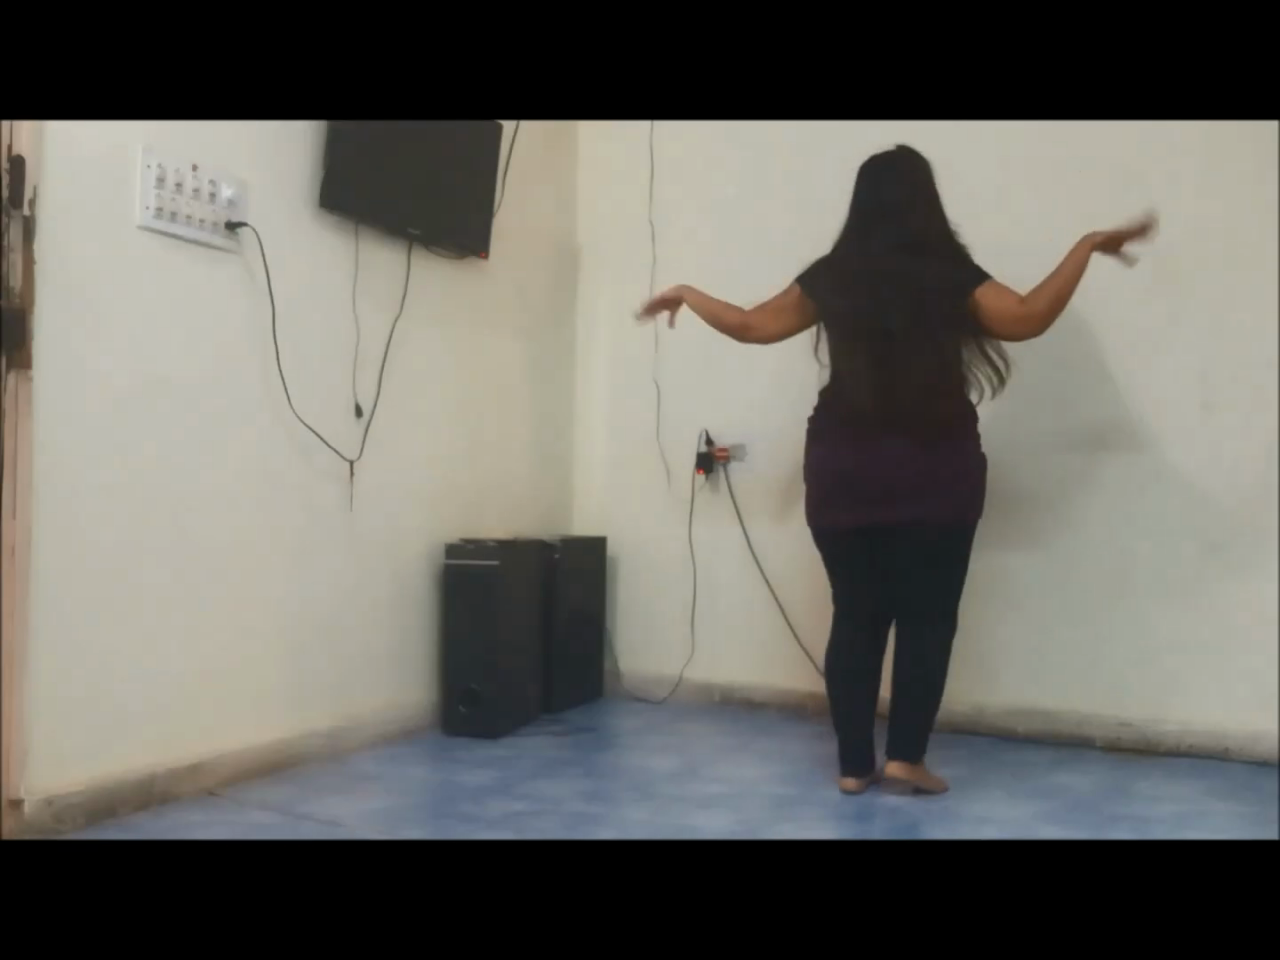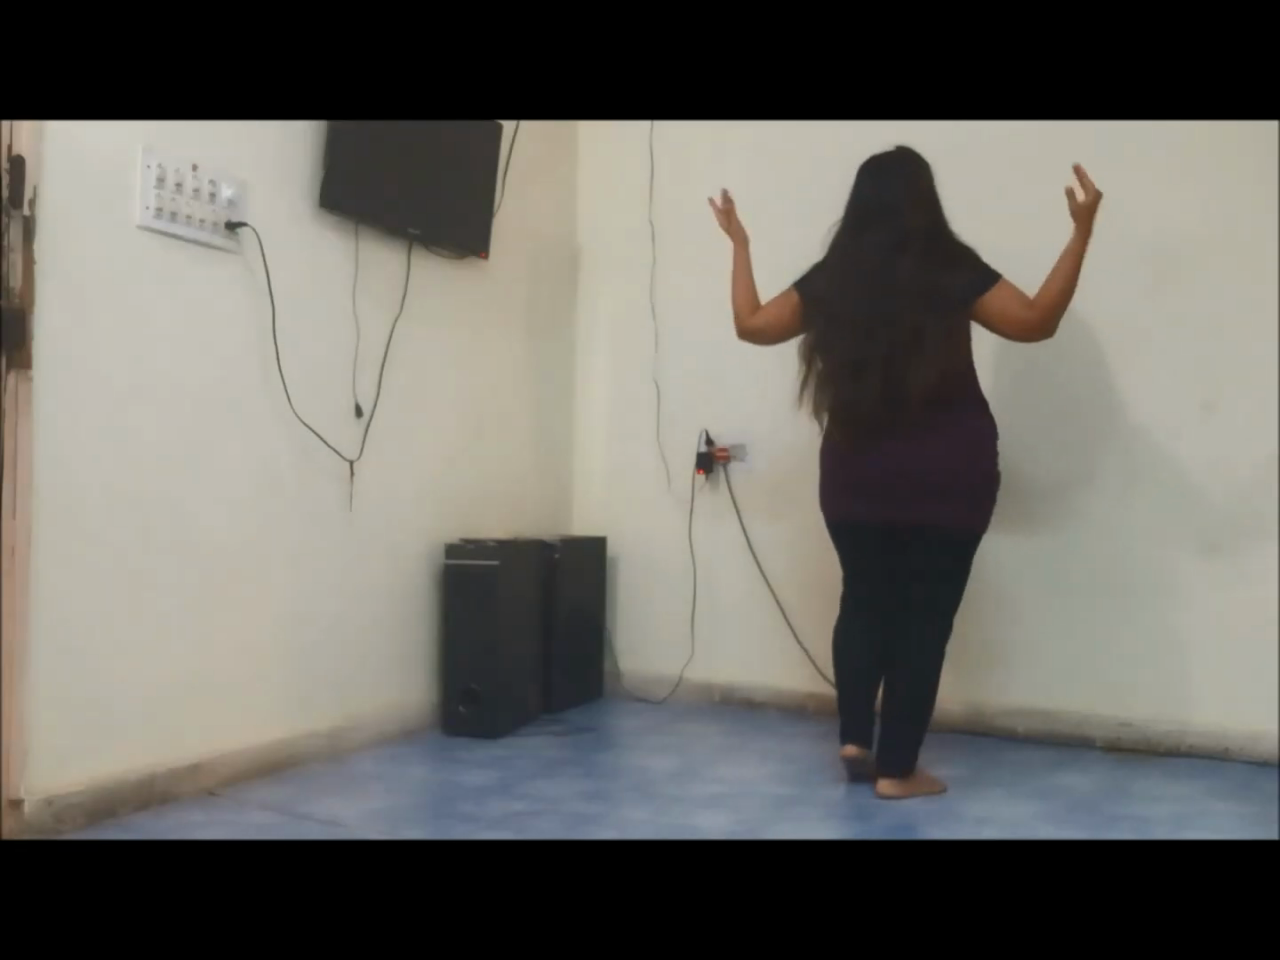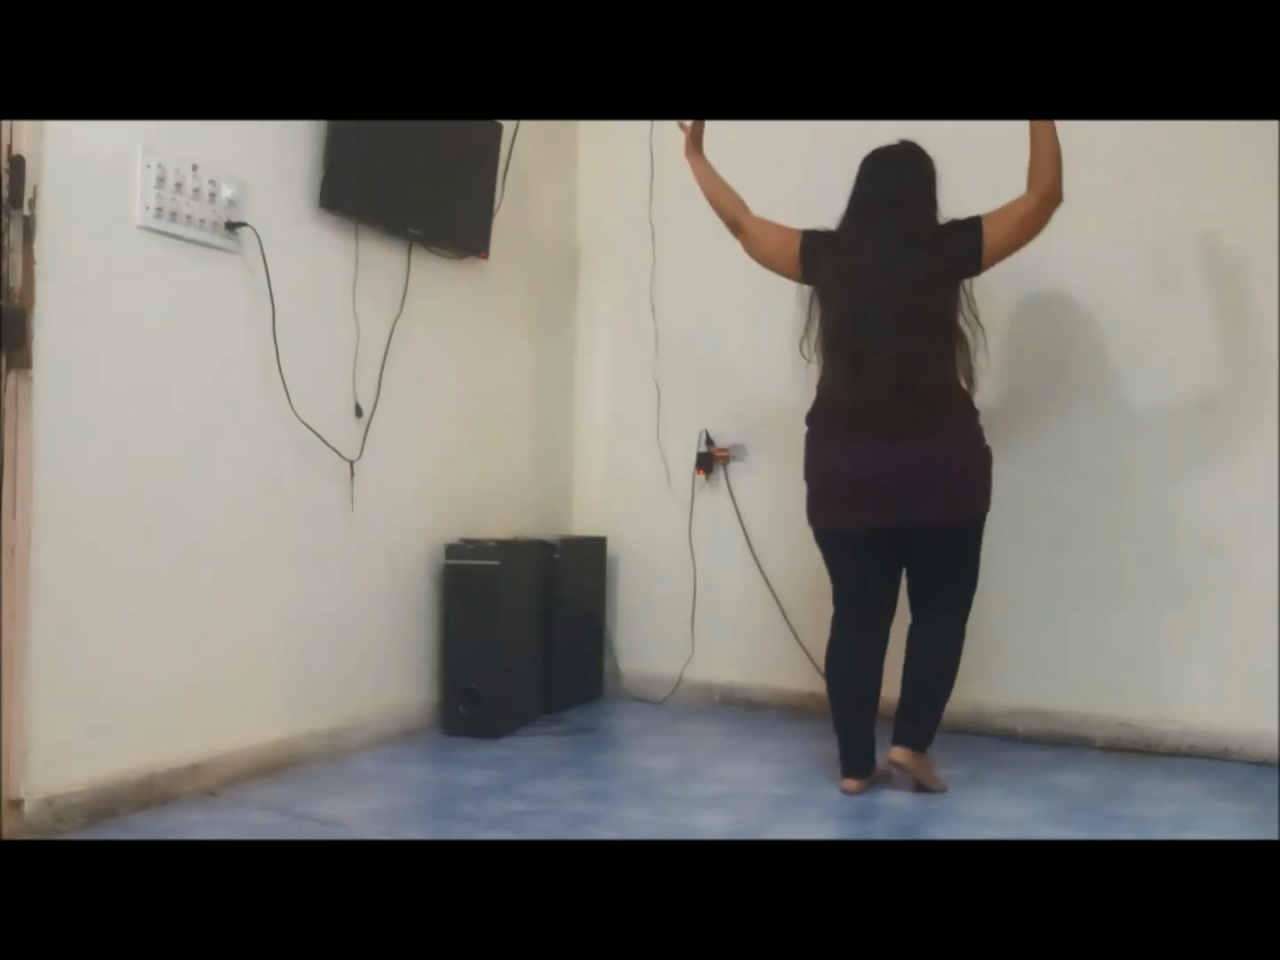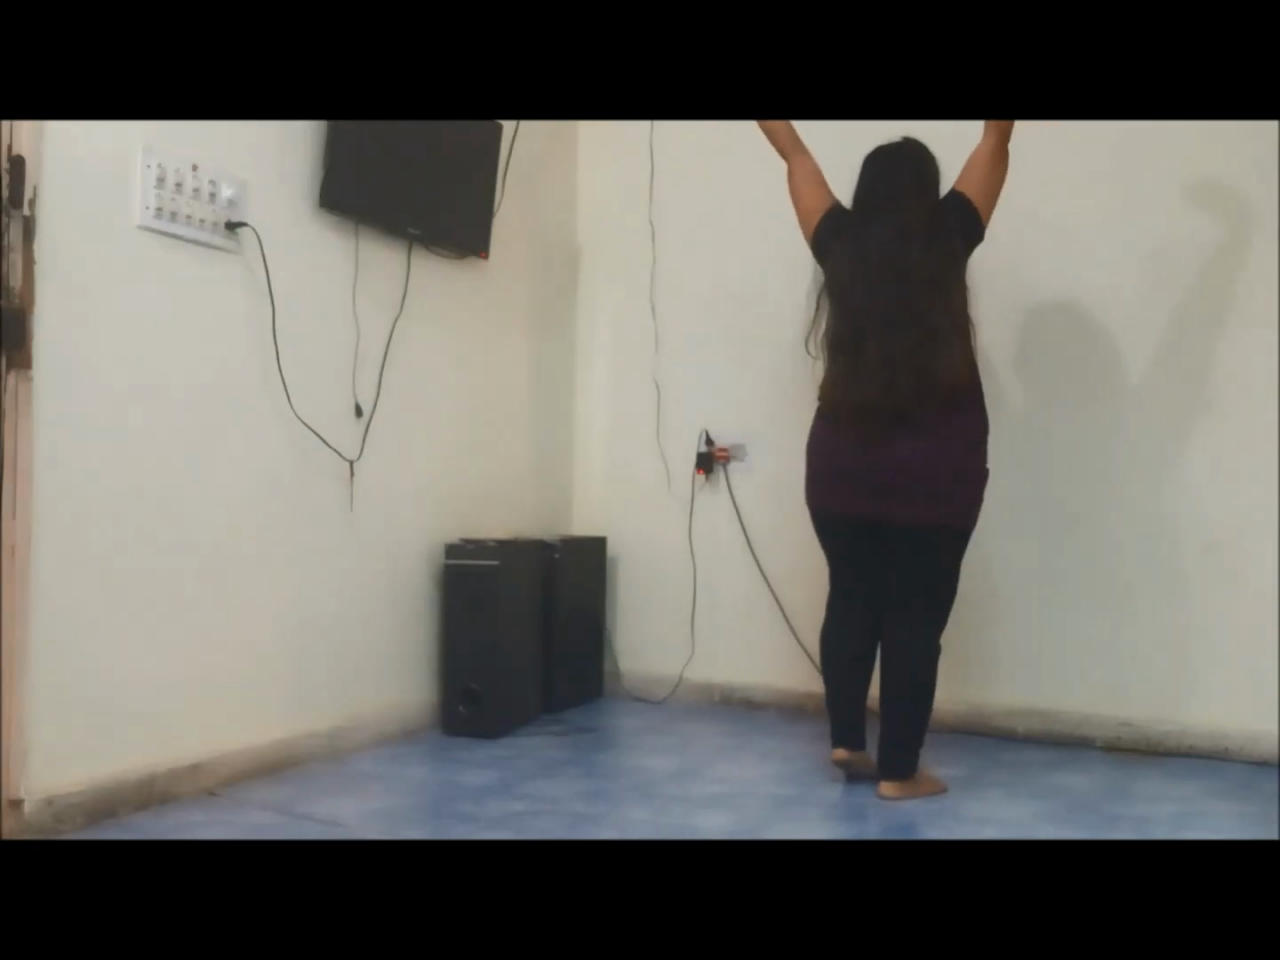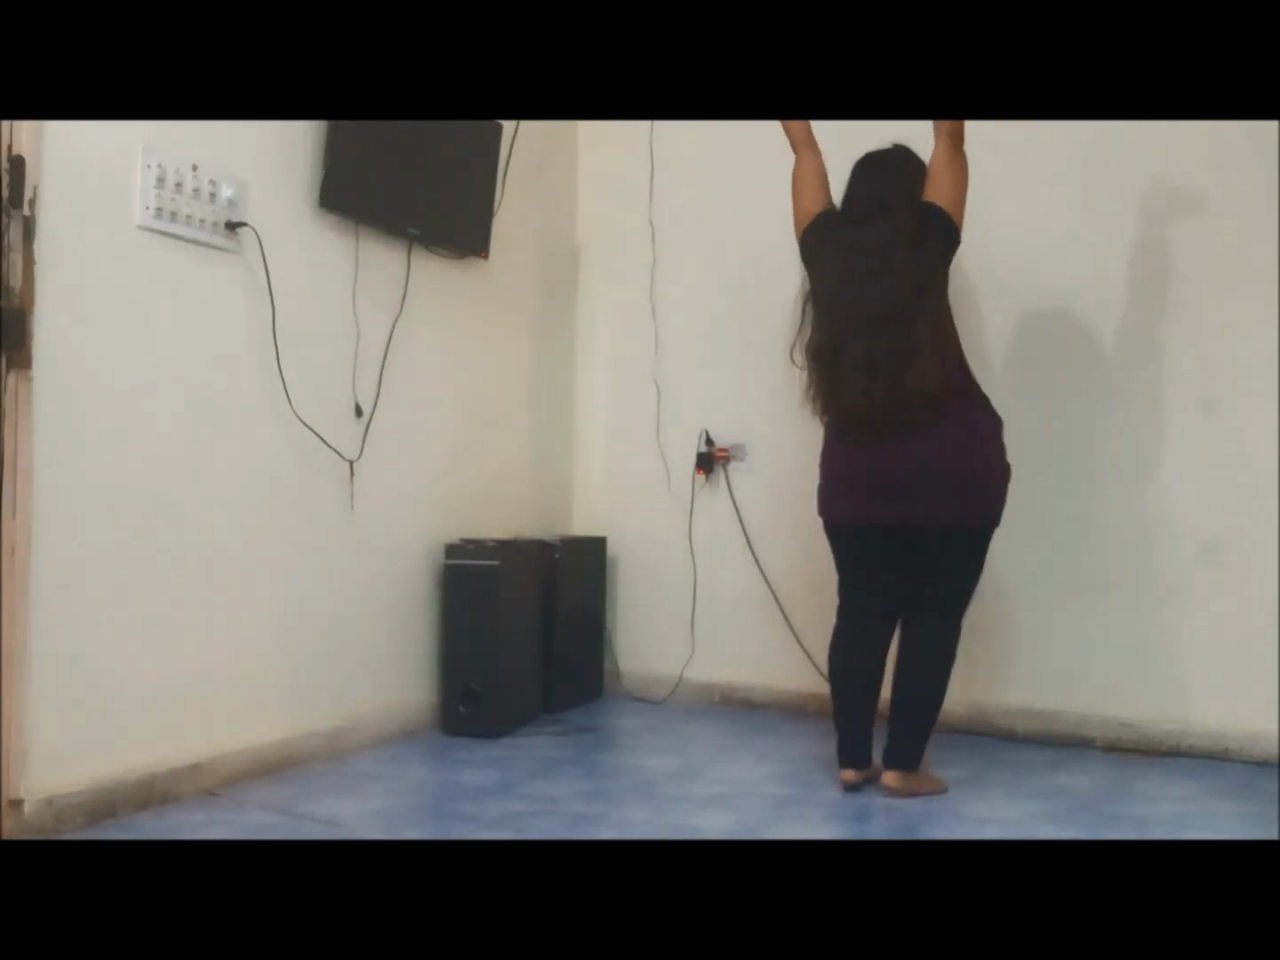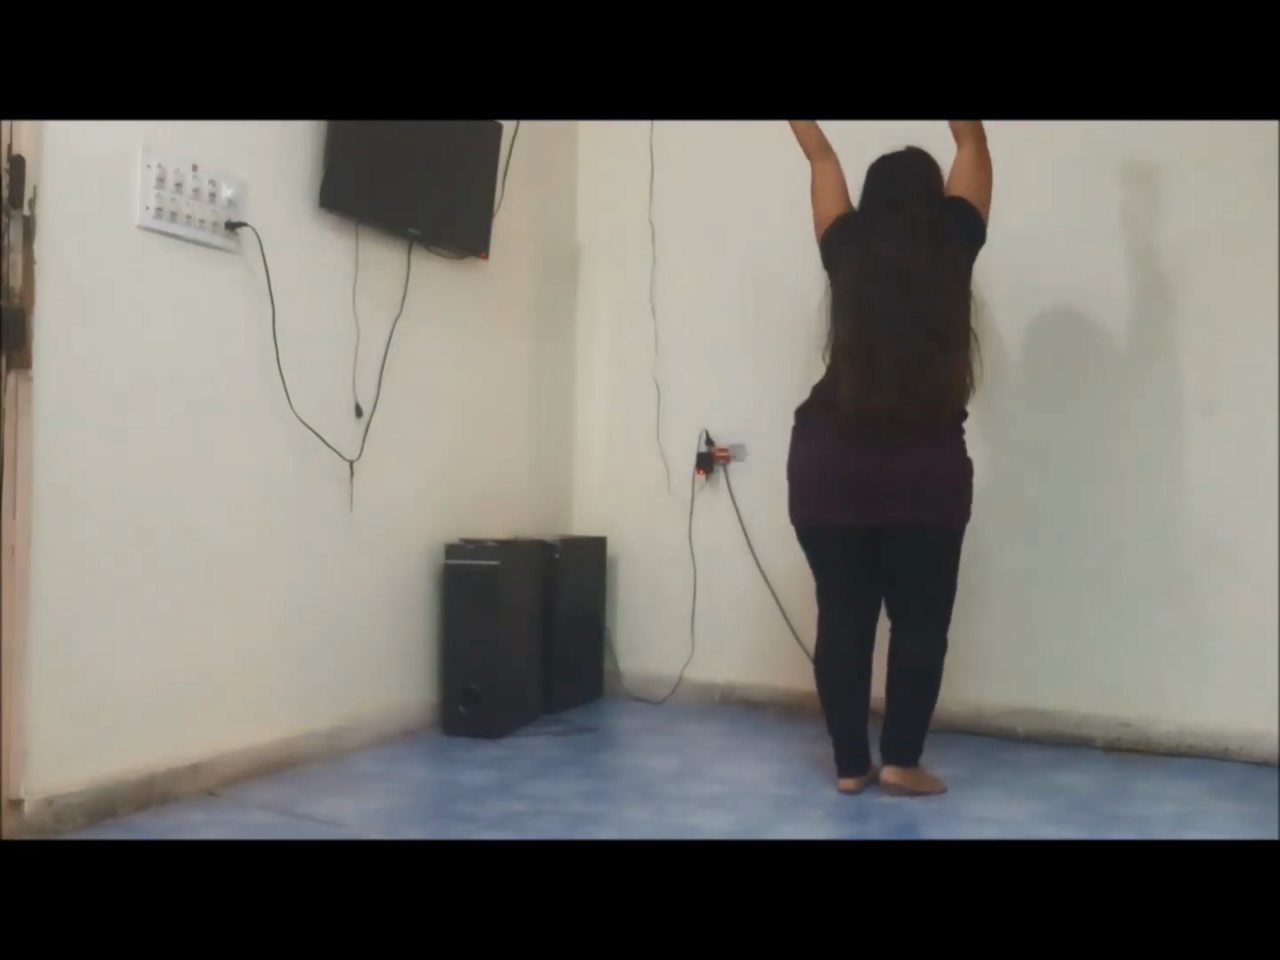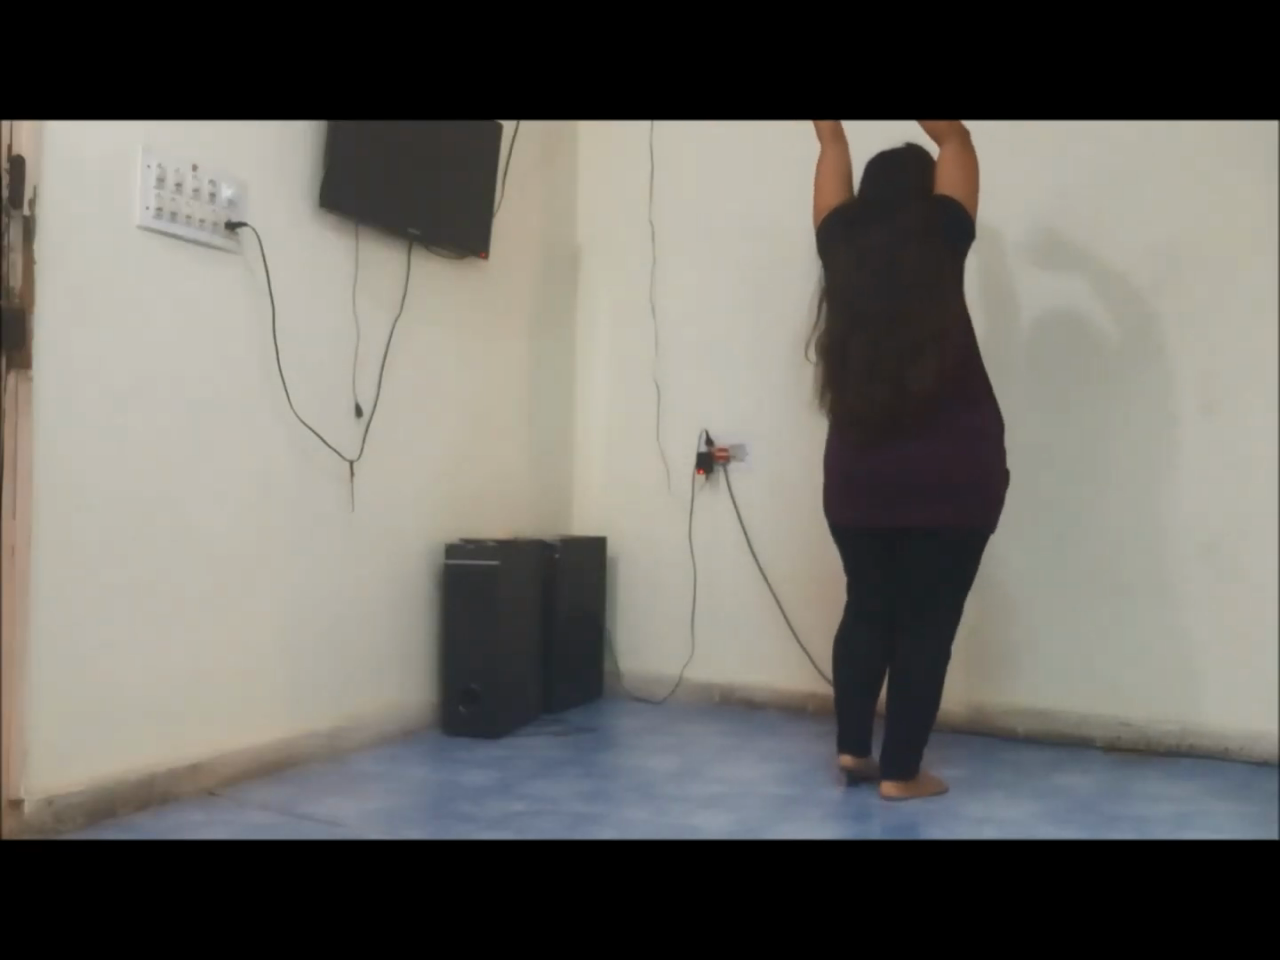
dt=0.7s
person 1, frame 1
left shoulder: (833, 276)
right shoulder: (947, 273)
left elbow: (753, 327)
right elbow: (1027, 319)
left wrist: (682, 294)
right wrist: (1089, 247)
left hip: (843, 472)
right hip: (935, 471)
left knee: (856, 617)
right knee: (927, 617)
left ankle: (854, 764)
right ankle: (905, 756)
person 1, frame 2
left shoulder: (832, 279)
right shoulder: (949, 270)
left elbow: (752, 325)
right elbow: (1036, 321)
left wrist: (738, 242)
right wrist: (1081, 233)
left hip: (855, 468)
right hip: (944, 472)
left knee: (864, 604)
right knee: (924, 617)
left ankle: (854, 739)
right ankle: (896, 767)
person 1, frame 3
left shoulder: (828, 258)
right shoulder: (946, 254)
left elbow: (740, 220)
right elbow: (1044, 195)
left wrist: (696, 152)
right wrist: (1041, 129)
left hip: (845, 468)
right hip: (941, 466)
left knee: (857, 617)
right knee: (940, 611)
left ankle: (855, 764)
right ankle: (910, 744)
person 1, frame 4
left shoulder: (840, 244)
right shoulder: (946, 239)
left elbow: (793, 153)
right elbow: (996, 140)
left hip: (842, 459)
right hip: (933, 467)
left knee: (851, 602)
right knee: (915, 618)
left ankle: (846, 742)
right ankle: (899, 769)
person 1, frame 5
left shoulder: (826, 250)
right shoulder: (926, 246)
left elbow: (804, 150)
right elbow: (949, 146)
left hip: (855, 471)
right hip: (951, 469)
left knee: (861, 614)
right knee: (933, 618)
left ankle: (853, 758)
right ankle: (902, 763)
person 1, frame 6
left shoulder: (846, 247)
right shoulder: (951, 246)
left elbow: (822, 159)
right elbow: (972, 146)
left wrist: (807, 133)
left hip: (828, 464)
right hip: (924, 471)
left knee: (842, 615)
right knee: (919, 619)
left ankle: (850, 763)
right ankle: (901, 759)
person 1, frame 7
left shoulder: (842, 246)
right shoulder: (941, 242)
left elbow: (831, 146)
right elbow: (956, 140)
right wrist: (935, 133)
left hip: (857, 466)
right hip: (949, 469)
left knee: (867, 609)
right knee: (927, 622)
left ankle: (852, 747)
right ankle: (900, 770)
